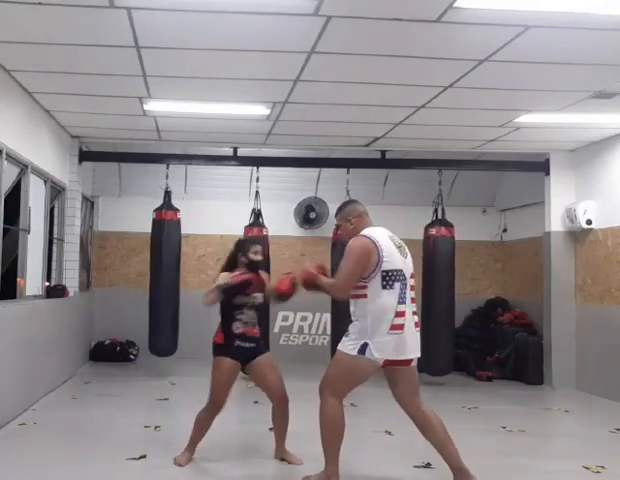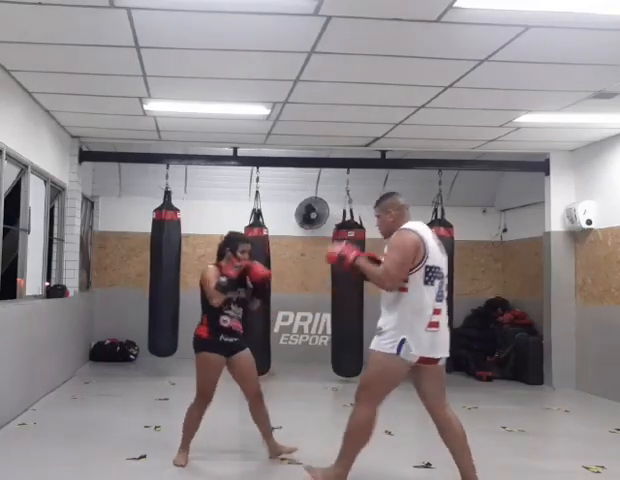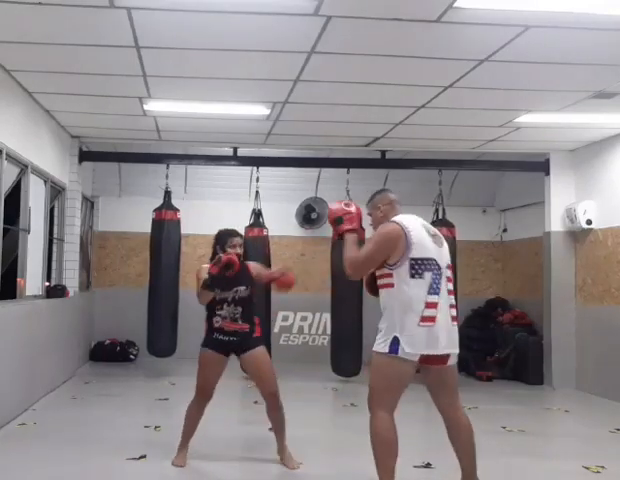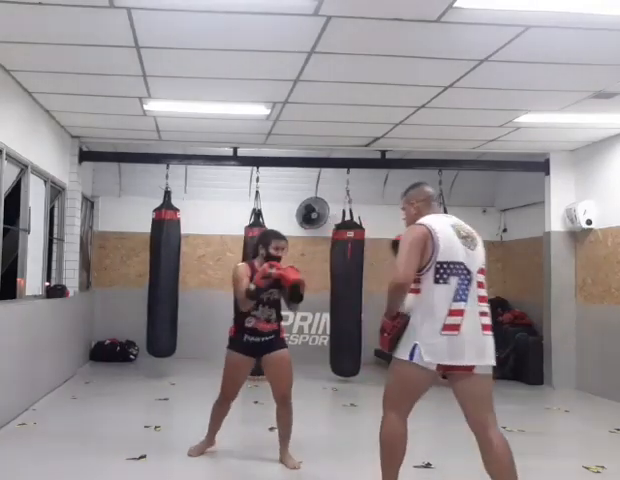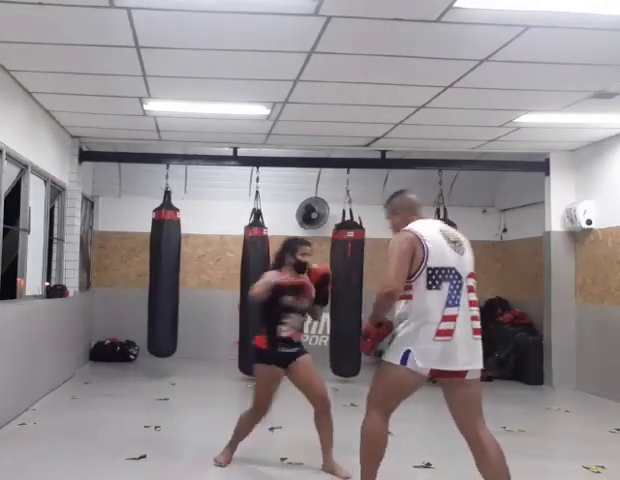
dt=0.5s
person 1, frame 1
left shoulder: (361, 243)
right shoulder: (395, 242)
left elbow: (341, 290)
left wrist: (315, 277)
left hip: (372, 335)
right hip: (403, 336)
left knee: (330, 393)
right knee: (415, 406)
person 1, frame 2
left shoulder: (405, 236)
right shoulder: (428, 237)
left elbow: (389, 280)
left wrist: (355, 259)
right wrist: (374, 265)
left hip: (404, 333)
right hip: (431, 335)
left knee: (366, 399)
right knee: (439, 407)
person 1, frame 3
left shoulder: (391, 229)
right shoulder: (432, 232)
left elbow: (354, 268)
left wrist: (348, 229)
right wrist: (384, 278)
left hip: (406, 332)
right hip: (442, 332)
left knee: (381, 409)
right knee: (451, 409)
person 1, frame 4
left shoulder: (419, 231)
right shoulder: (471, 235)
left elbow: (401, 281)
left wrist: (390, 314)
left hip: (428, 339)
right hip: (474, 342)
left knee: (393, 411)
right knee: (486, 426)
person 1, frame 5
left shoulder: (405, 238)
right shoulder: (458, 239)
left elbow: (391, 291)
left wrist: (375, 320)
left hip: (418, 343)
right hip: (462, 346)
left knee: (377, 410)
right knee: (475, 430)
person 2, frame 1
left shoulder: (260, 276)
right shoulder: (226, 277)
left elbow: (274, 297)
right elbow: (209, 299)
right wrist: (236, 283)
left hip: (254, 346)
right hip: (229, 346)
left knee: (281, 398)
right knee: (215, 404)
left ankle: (281, 449)
right ankle: (189, 449)
person 2, frame 2
left shoulder: (241, 273)
right shoulder: (212, 271)
left elbow: (253, 305)
right elbow: (214, 300)
left wrist: (259, 284)
right wrist: (231, 275)
left hip: (235, 340)
right hip: (211, 340)
left knee: (255, 394)
right knee: (203, 399)
left ankle: (272, 445)
right ankle: (183, 449)
person 2, frame 3
left shoulder: (250, 267)
right shoulder: (207, 270)
left elbow: (272, 274)
right elbow: (203, 299)
left wrist: (280, 276)
right wrist: (217, 272)
left hip: (248, 338)
right hip: (216, 339)
left knee: (272, 395)
right knee: (201, 396)
left ankle: (283, 449)
right ankle: (182, 449)
person 2, frame 4
left shoulder: (279, 272)
right shoulder: (243, 269)
left elbow: (292, 306)
right elbow: (243, 305)
left wrist: (295, 289)
right wrist: (261, 282)
left hip: (273, 340)
right hip: (243, 340)
left knee: (284, 398)
right knee: (227, 396)
left ankle: (284, 452)
right ankle: (209, 439)
person 2, frame 5
left shoulder: (305, 280)
right shoulder: (273, 276)
left elbow: (316, 314)
right elbow: (255, 294)
left wrist: (322, 288)
right wrist: (282, 282)
left hip: (296, 350)
right hip: (270, 350)
left knee: (322, 401)
right knee: (259, 409)
left ankle: (329, 460)
right ankle: (230, 448)
